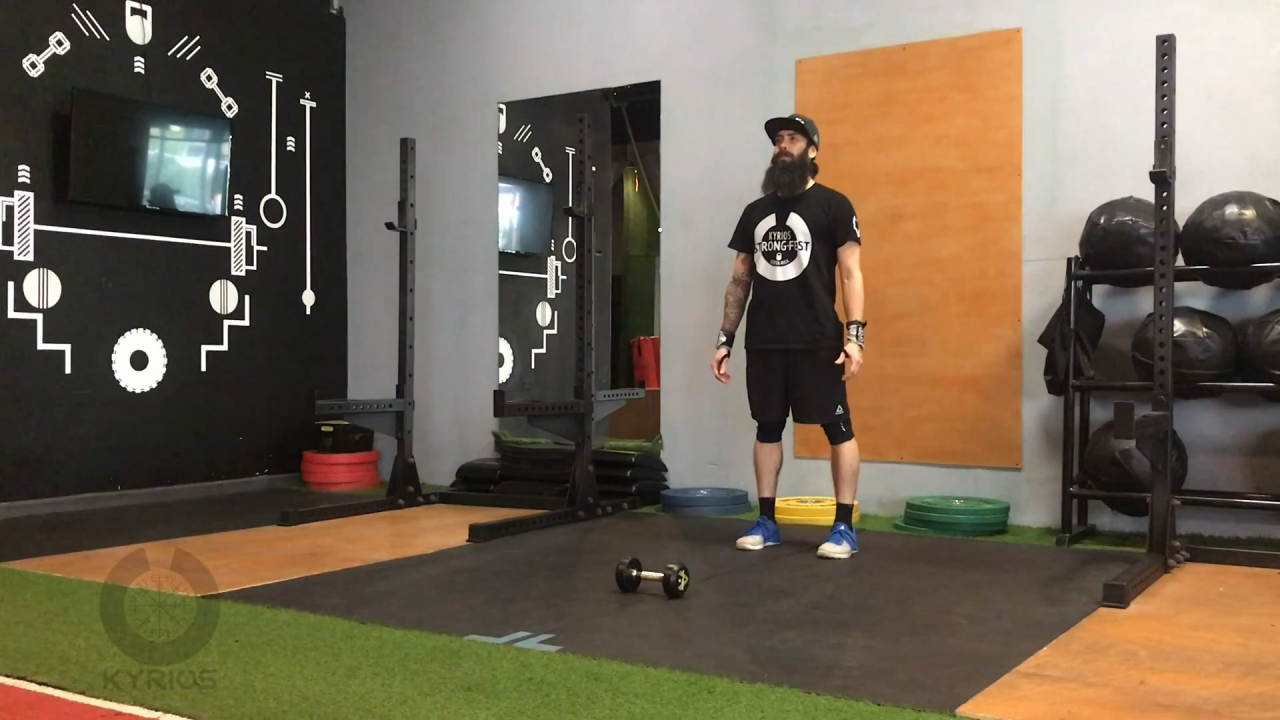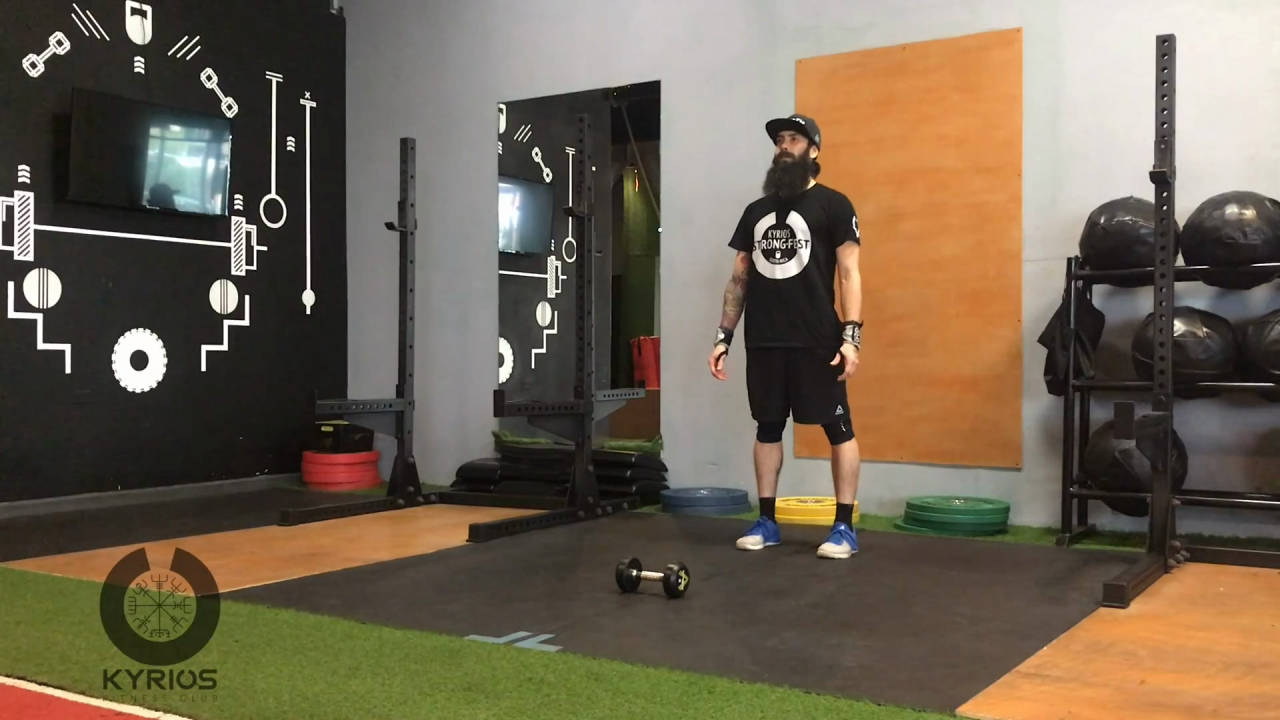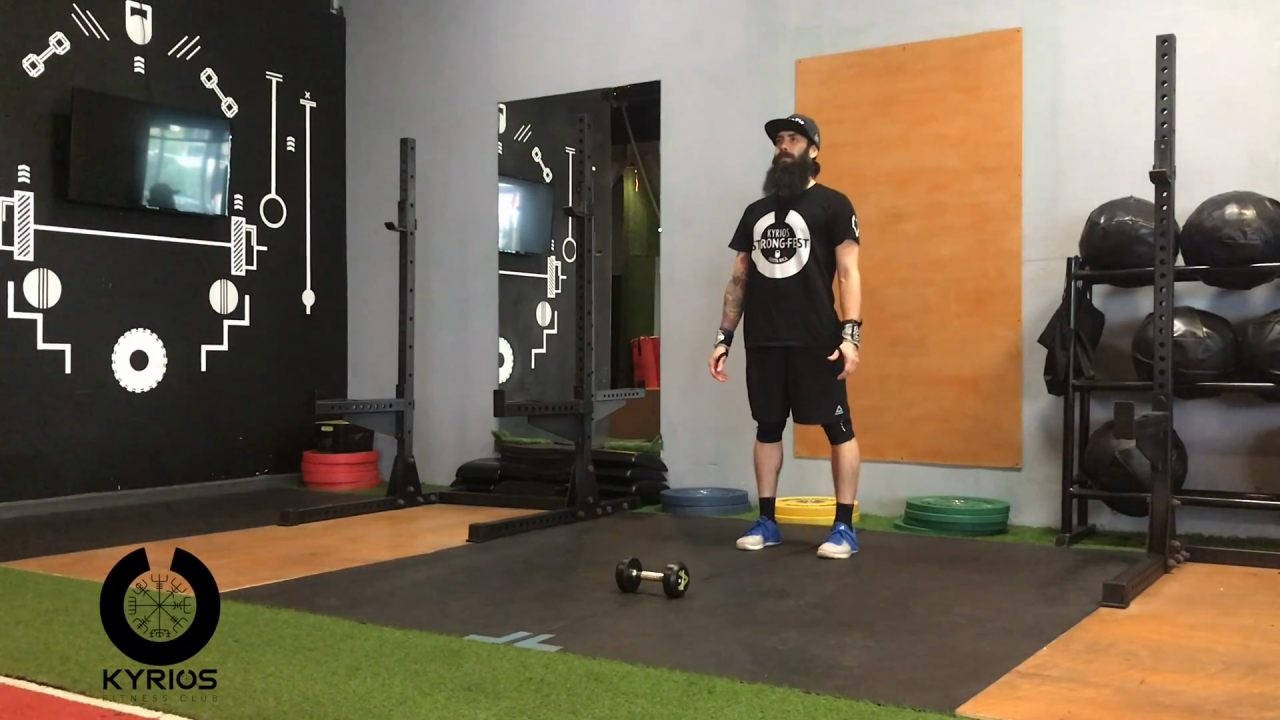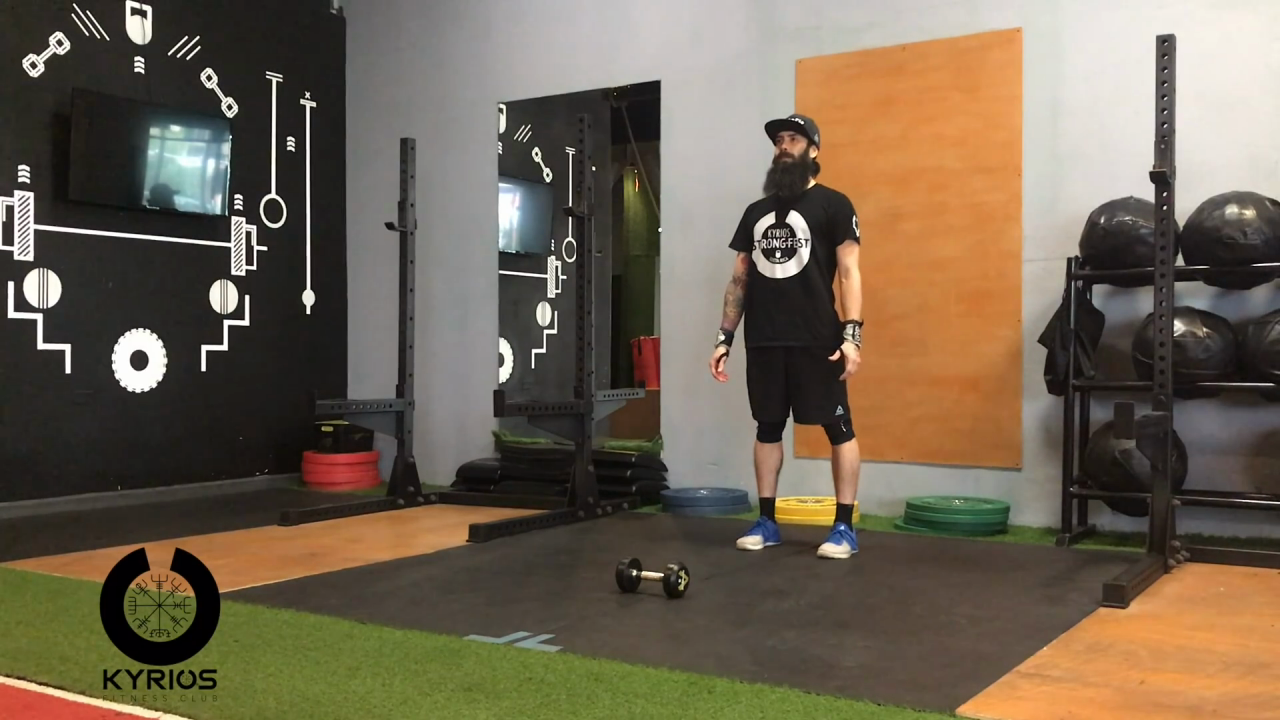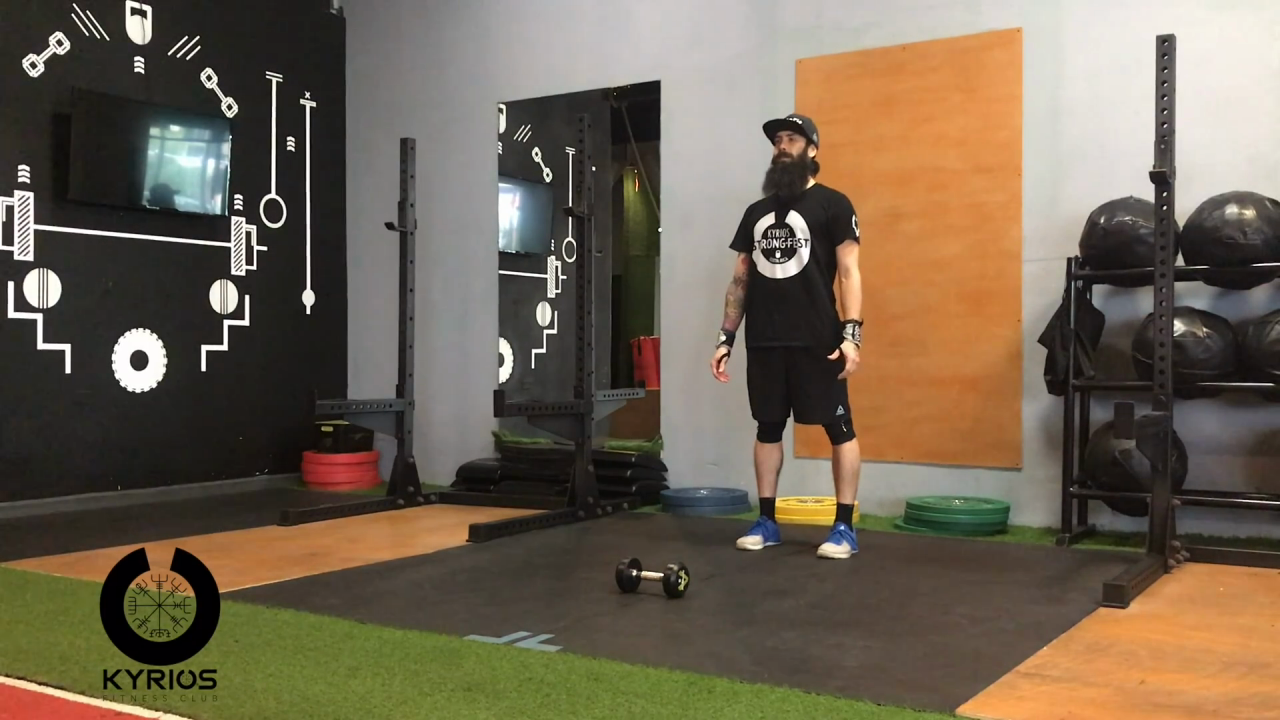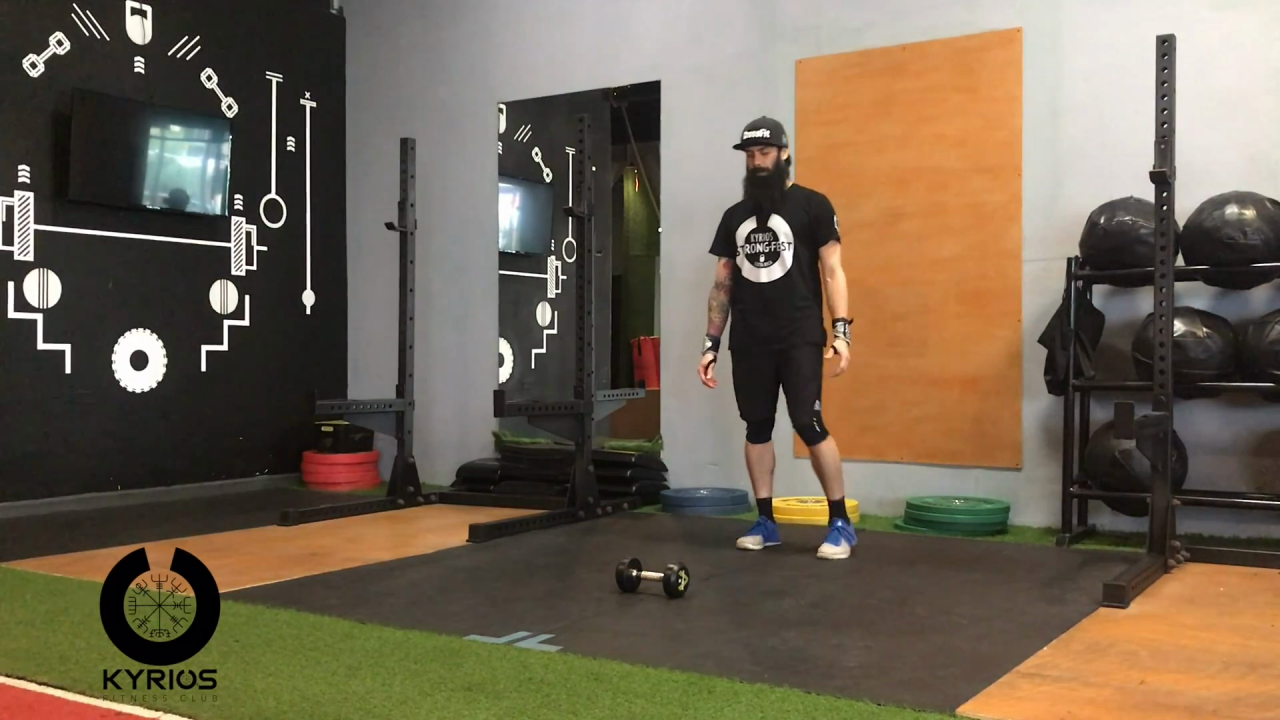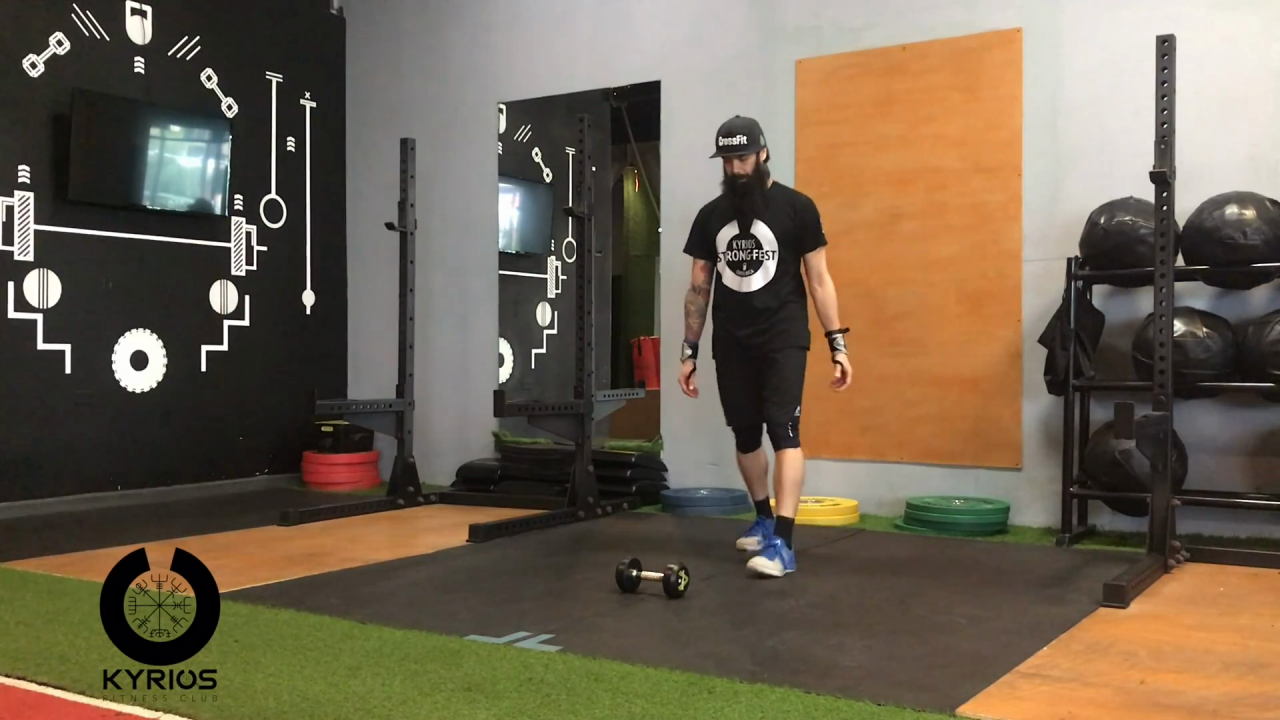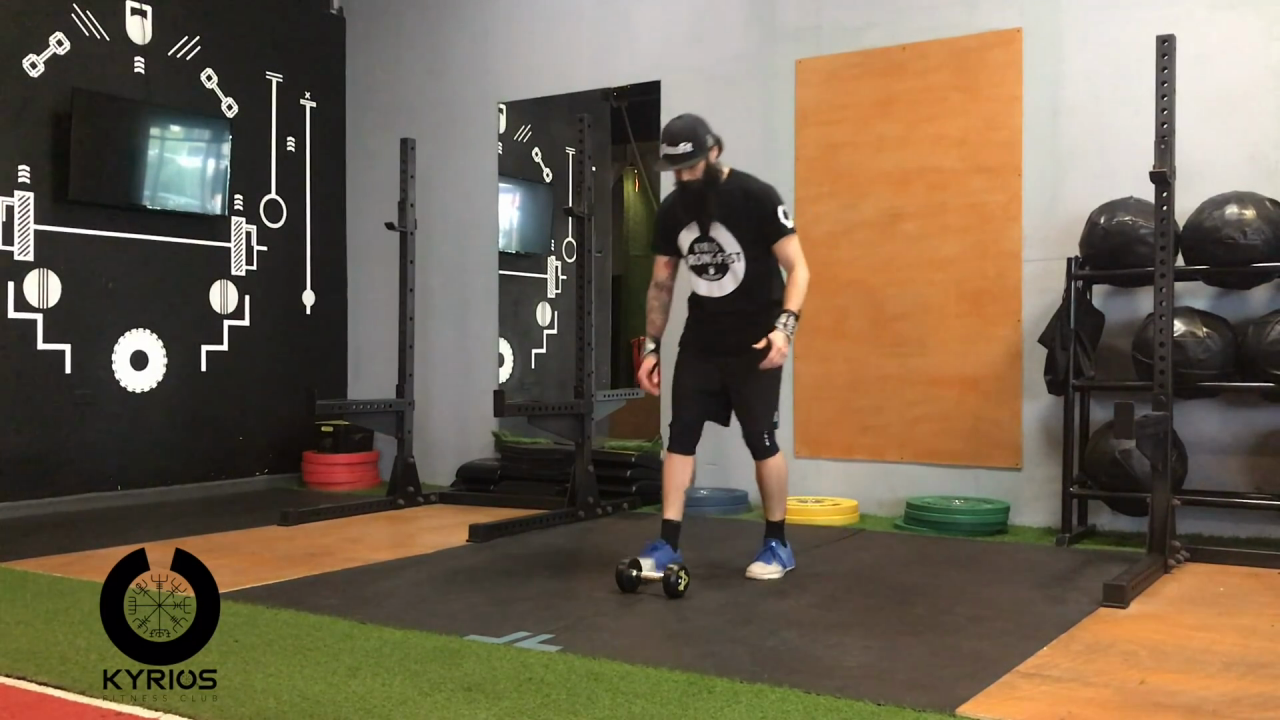
dt=0.5s
person 1, frame 1
left shoulder: (832, 205)
right shoulder: (755, 211)
left elbow: (850, 272)
right elbow: (740, 279)
left wrist: (854, 336)
right wrist: (724, 339)
left hip: (816, 340)
right hip: (763, 341)
left knee: (837, 427)
right knee: (767, 426)
left ankle: (844, 526)
right ankle: (766, 521)
person 1, frame 2
left shoulder: (833, 205)
right shoulder: (757, 211)
left elbow: (849, 273)
right elbow: (739, 277)
left wrist: (851, 336)
right wrist: (723, 335)
left hip: (816, 340)
right hip: (763, 339)
left knee: (838, 427)
right knee: (768, 426)
left ankle: (844, 526)
right ankle: (766, 521)
person 1, frame 3
left shoulder: (832, 205)
right shoulder: (756, 211)
left elbow: (848, 272)
right elbow: (739, 279)
left wrist: (850, 334)
right wrist: (723, 338)
left hip: (815, 340)
right hip: (762, 340)
left knee: (837, 426)
right knee: (767, 426)
left ankle: (844, 526)
right ankle: (767, 521)
person 1, frame 4
left shoulder: (832, 205)
right shoulder: (756, 212)
left elbow: (849, 273)
right elbow: (739, 279)
left wrist: (851, 334)
right wrist: (724, 338)
left hip: (816, 340)
right hip: (763, 340)
left knee: (837, 427)
right knee: (768, 426)
left ankle: (844, 526)
right ankle: (767, 521)
person 1, frame 5
left shoulder: (832, 204)
right shoulder: (756, 212)
left elbow: (849, 272)
right elbow: (741, 279)
left wrist: (851, 333)
right wrist: (725, 338)
left hip: (816, 339)
right hip: (764, 340)
left knee: (838, 426)
right knee: (768, 426)
left ankle: (844, 526)
right ankle: (766, 521)
person 1, frame 6
left shoulder: (811, 205)
right shoulder: (735, 216)
left elbow: (832, 272)
right elbow: (722, 283)
left wrist: (840, 330)
right wrist: (711, 344)
left hip: (798, 334)
right hip: (749, 338)
left knee: (808, 424)
right knee: (757, 427)
left ankle: (839, 522)
right ankle: (766, 521)
person 1, frame 7
left shoulder: (795, 207)
right shoulder: (711, 215)
left elbow: (819, 279)
right elbow: (699, 287)
left wrist: (838, 344)
right wrist: (689, 351)
left hip: (783, 338)
right hip: (731, 342)
left knee: (783, 431)
right knee: (745, 435)
left ankle: (781, 542)
right ankle: (763, 518)
person 1, frame 8
left shoulder: (755, 197)
right shoulder: (671, 209)
left elbow: (797, 268)
right elbow: (661, 283)
left wrist: (784, 326)
right wrist: (650, 347)
left hip: (754, 337)
right hip: (701, 337)
left knee: (759, 437)
right knee: (681, 434)
left ankle: (776, 543)
right ankle: (668, 545)
